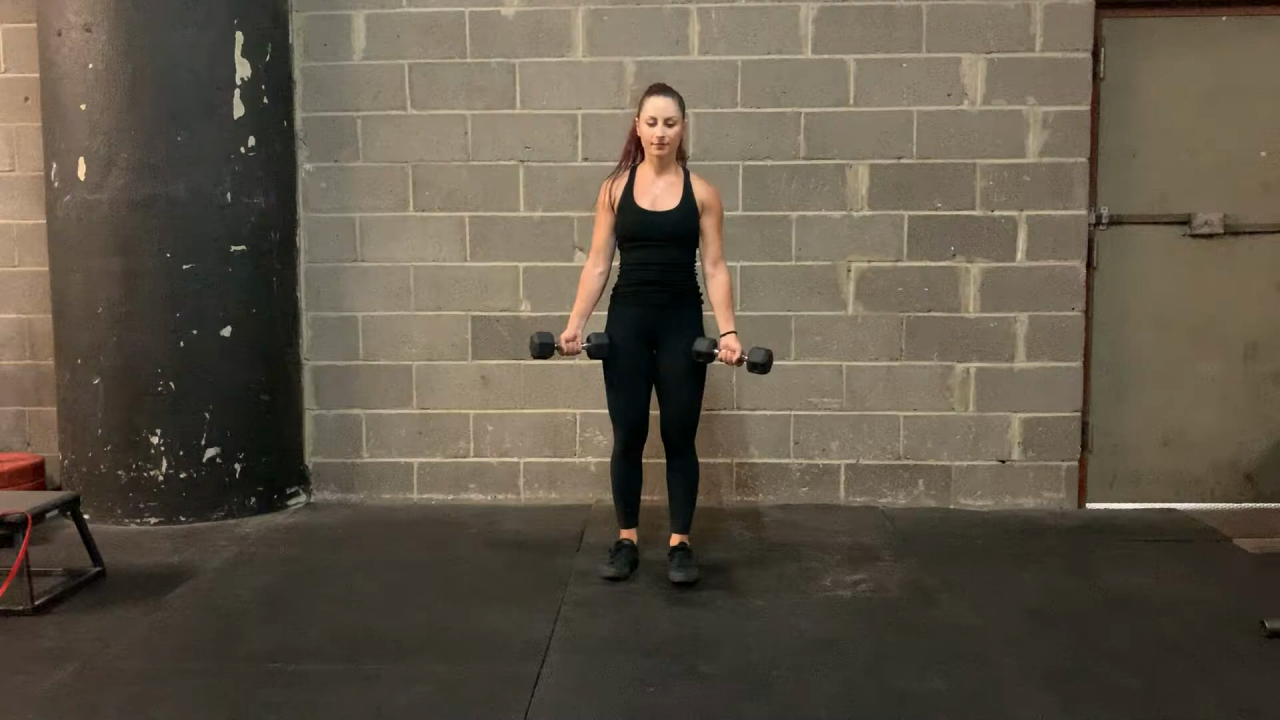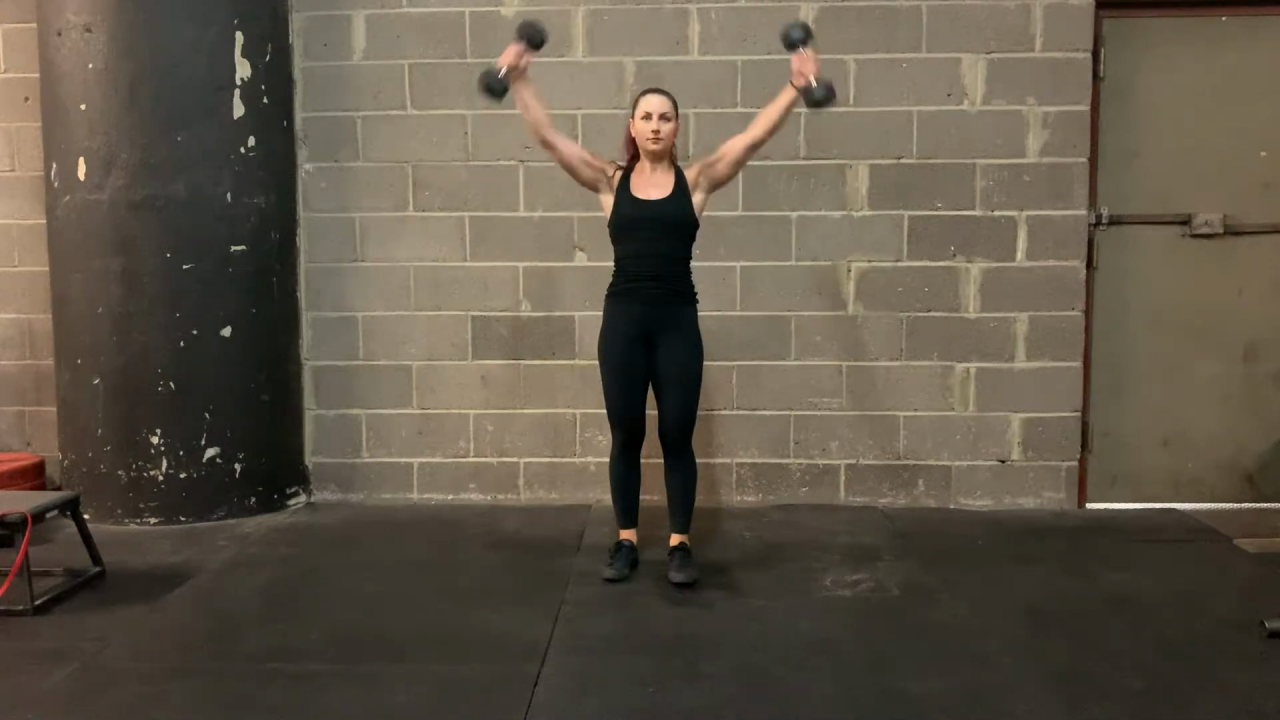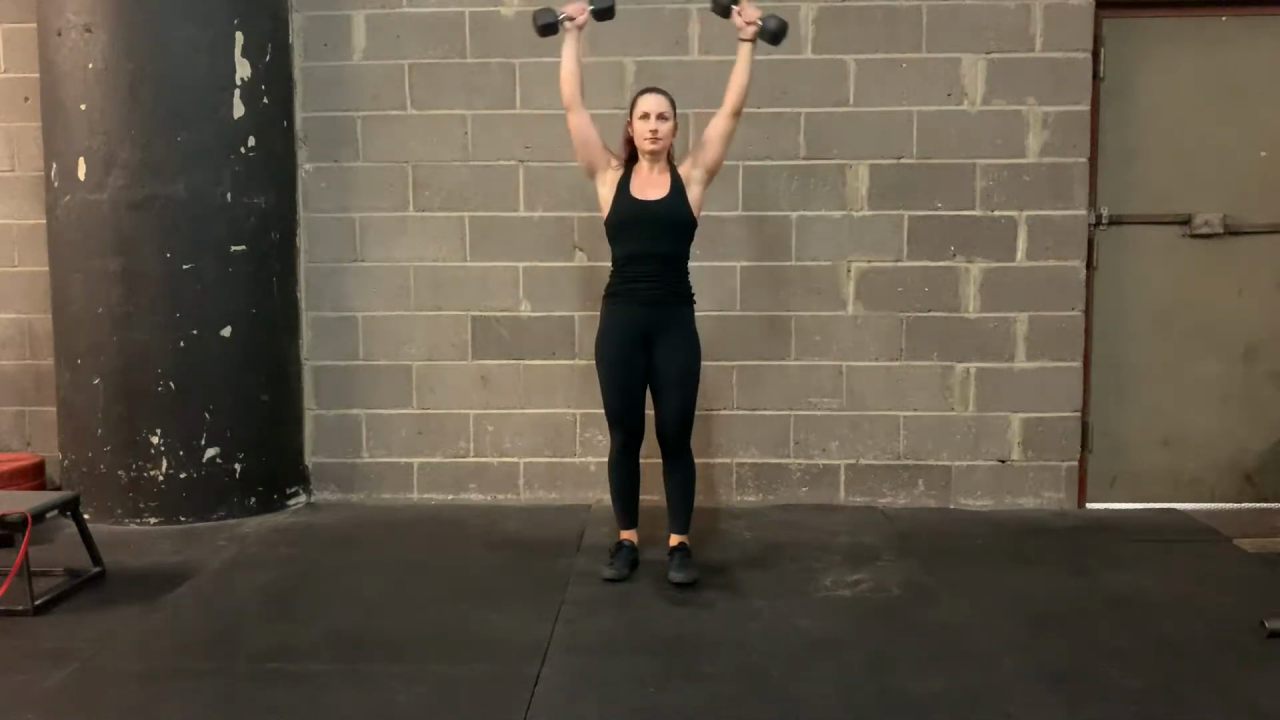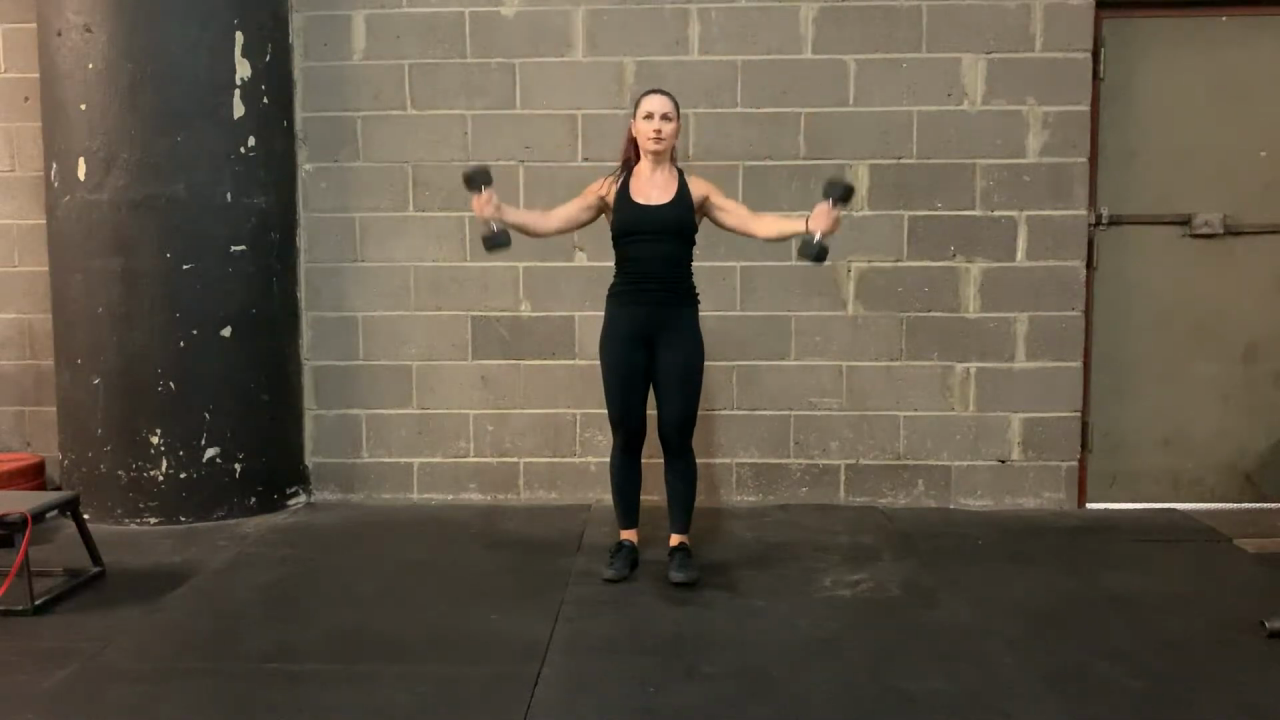
dt=1s
person 1, frame 1
left shoulder: (702, 192)
right shoulder: (615, 187)
left elbow: (714, 266)
right elbow: (598, 262)
left wrist: (728, 329)
right wrist: (575, 322)
left hip: (682, 320)
right hip: (627, 319)
left knee: (679, 437)
right knee: (627, 437)
left ankle: (680, 543)
right ankle: (626, 540)
person 1, frame 2
left shoulder: (695, 182)
right shoulder: (610, 181)
left elbow: (752, 137)
right elbow: (549, 136)
left wrist: (794, 88)
right wrist: (519, 80)
left hip: (676, 320)
right hip: (623, 319)
left knee: (677, 436)
right knee: (626, 434)
left ankle: (679, 542)
right ankle: (625, 539)
person 1, frame 3
left shoulder: (691, 179)
right shoulder: (610, 177)
left elbow: (731, 110)
right elbow: (574, 107)
left hip: (674, 321)
right hip: (620, 319)
left knee: (676, 437)
right knee: (624, 437)
left ankle: (679, 543)
right ankle: (626, 540)
person 1, frame 4
left shoulder: (695, 189)
right shoulder: (610, 188)
left elbow: (756, 222)
right elbow: (549, 221)
left wrist: (807, 223)
right wrist: (500, 213)
left hip: (678, 321)
right hip: (624, 319)
left knee: (677, 437)
right knee: (626, 435)
left ankle: (679, 543)
right ankle: (626, 541)
